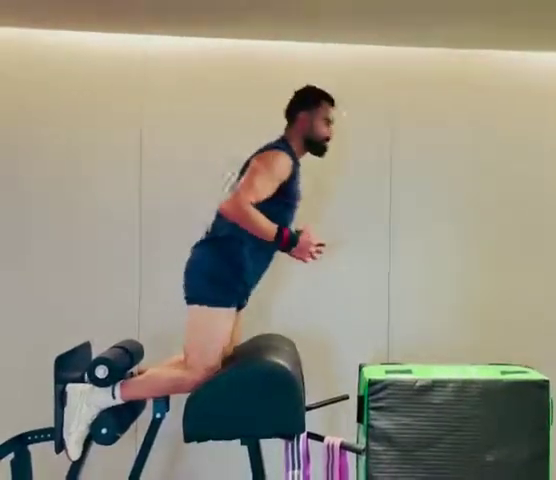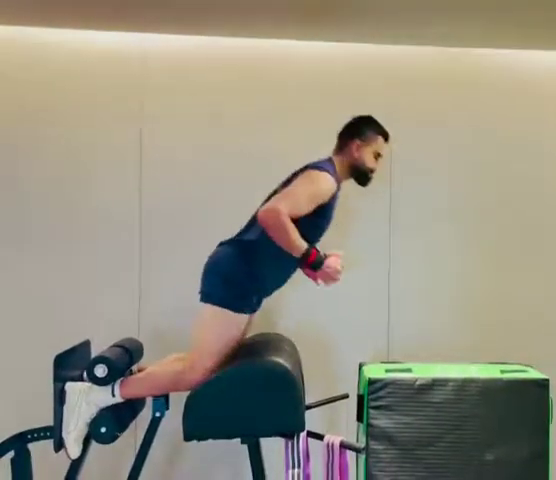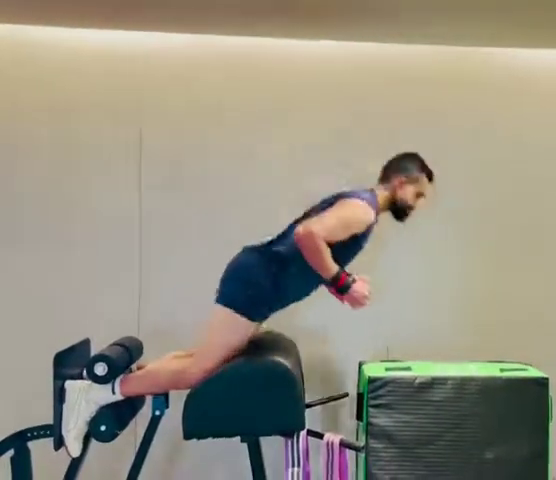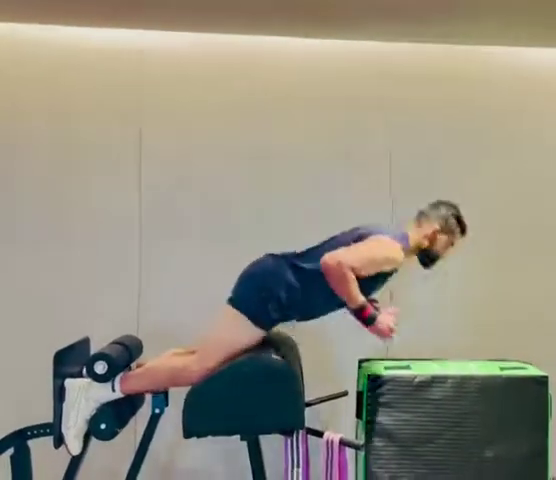
dt=0.2s
person 1, frame 1
left shoulder: (286, 160)
right shoulder: (280, 158)
right elbow: (235, 206)
left wrist: (291, 242)
right wrist: (287, 240)
left hip: (228, 276)
right hip: (218, 274)
left knee: (215, 361)
right knee: (201, 373)
left ankle: (122, 380)
right ankle: (96, 398)
person 1, frame 2
left shoulder: (324, 178)
right shoulder: (324, 179)
right elbow: (271, 215)
left wrist: (310, 261)
right wrist: (315, 260)
left hip: (240, 279)
right hip: (235, 278)
left knee: (210, 363)
right knee: (197, 371)
left ankle: (118, 377)
right ankle: (97, 397)
person 1, frame 3
left shoulder: (359, 204)
right shoulder: (363, 210)
right elbow: (306, 235)
left wrist: (340, 280)
right wrist: (342, 284)
left hip: (253, 279)
right hip: (252, 284)
left knee: (203, 359)
right knee: (199, 369)
left ankle: (119, 376)
right ankle: (98, 394)
person 1, frame 4
left shoulder: (387, 241)
right shoulder: (393, 252)
right elbow: (334, 264)
left wrist: (366, 307)
right wrist: (369, 316)
left hip: (267, 284)
right hip: (266, 290)
left knee: (203, 358)
right knee: (200, 366)
left ankle: (109, 383)
right ankle: (98, 393)
